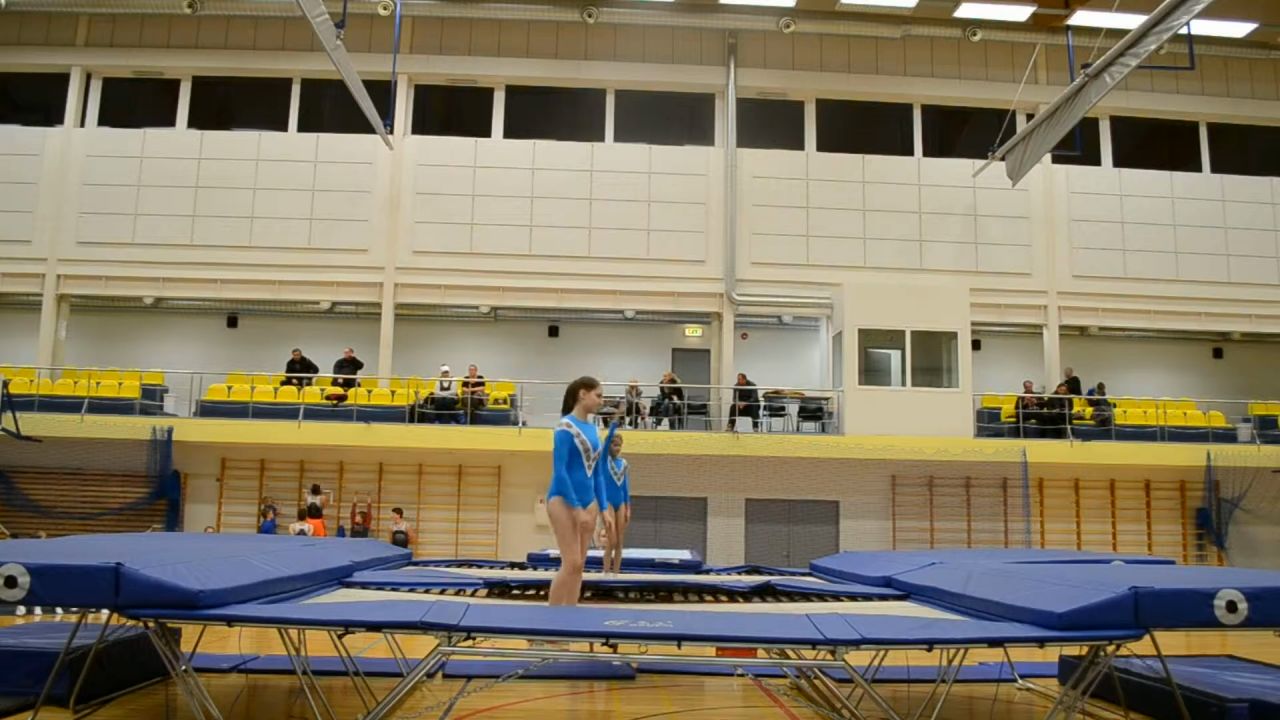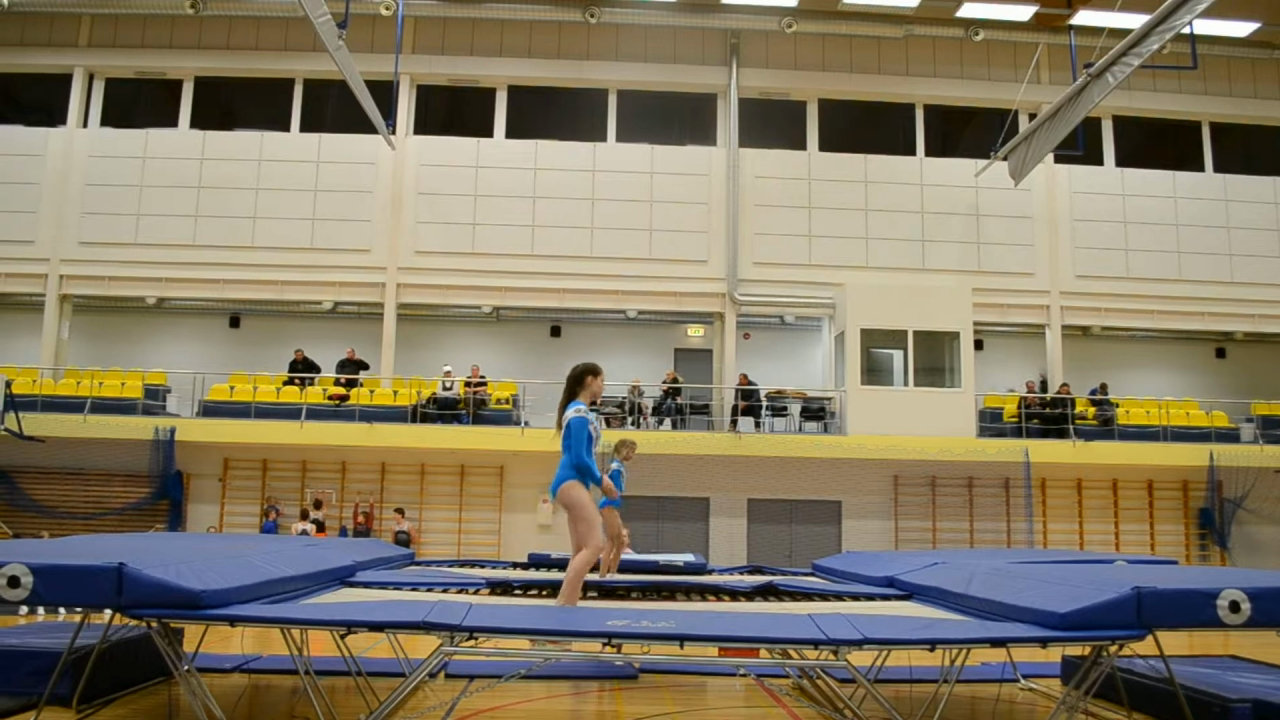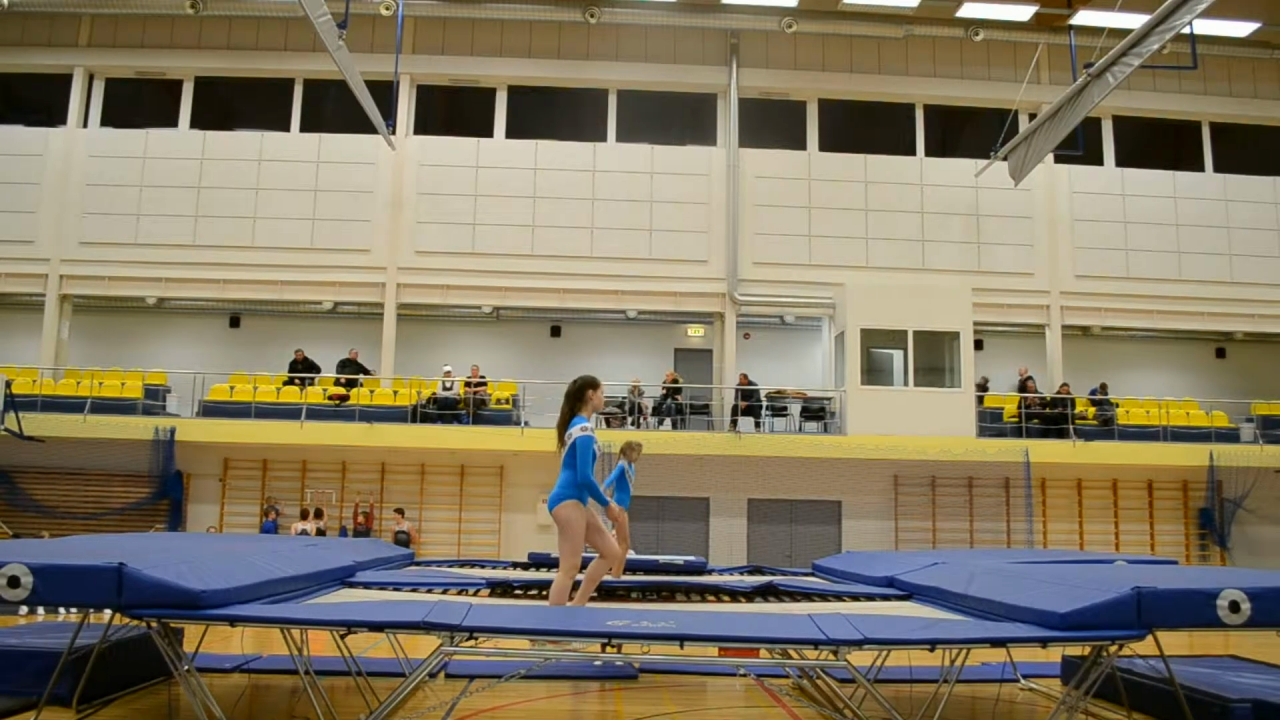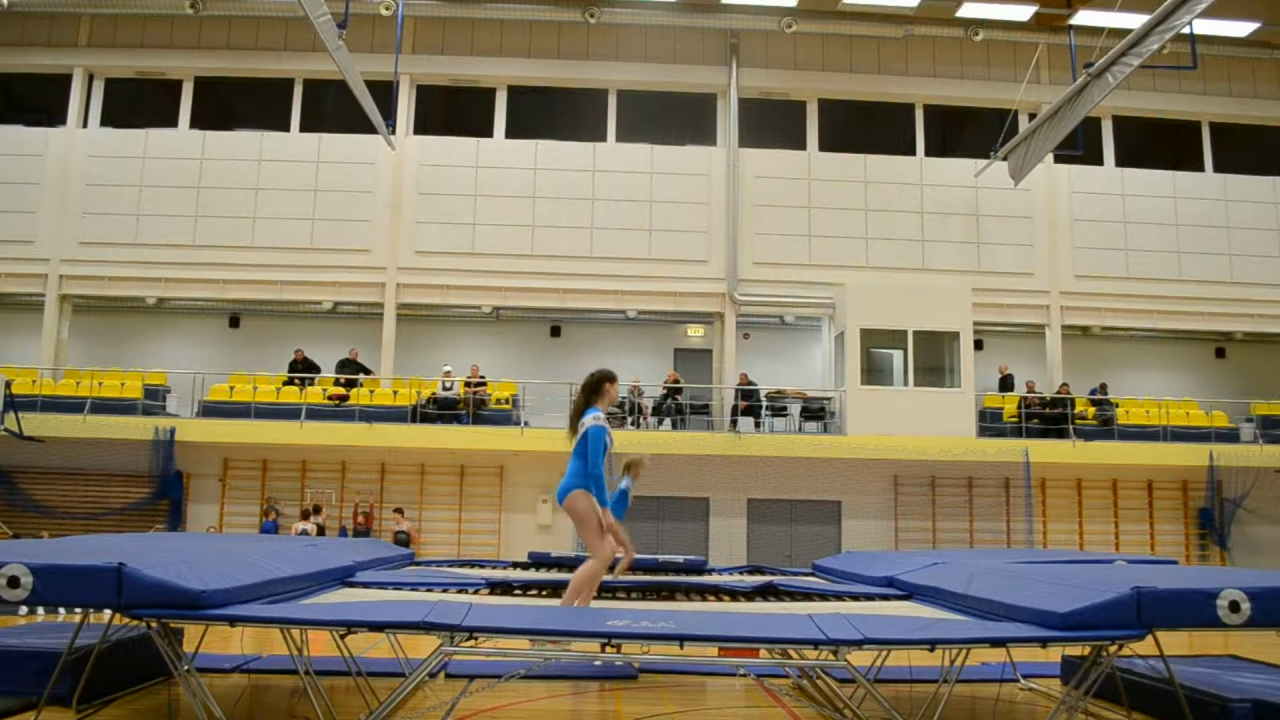
dt=0.5s
person 1, frame 1
left shoulder: (594, 431)
right shoulder: (565, 426)
right elbow: (559, 471)
left wrist: (604, 509)
right wrist: (576, 508)
left hip: (588, 501)
right hip: (563, 498)
left knee: (578, 565)
right knee: (571, 563)
person 1, frame 2
left shoulder: (581, 412)
right shoulder: (579, 412)
right elbow: (579, 458)
left wrist: (600, 478)
right wrist: (601, 482)
left hip: (575, 484)
right hip: (570, 483)
left knee: (582, 552)
right knee: (593, 547)
left ankle: (569, 610)
right ankle: (561, 605)
person 1, frame 3
left shoulder: (577, 425)
right shoulder: (584, 428)
right elbow: (584, 477)
left wrist: (602, 500)
right wrist: (607, 504)
left hip: (574, 501)
right hip: (568, 501)
left knee: (612, 553)
right knee: (569, 568)
left ankle: (577, 606)
person 1, frame 4
left shoulder: (592, 418)
right shoulder: (597, 420)
right elbow: (594, 467)
left wrist: (601, 505)
right wrist: (604, 507)
left hip: (580, 491)
right hip: (577, 491)
left knee: (608, 550)
right knee: (601, 555)
left ankle: (580, 610)
right ankle: (564, 610)
